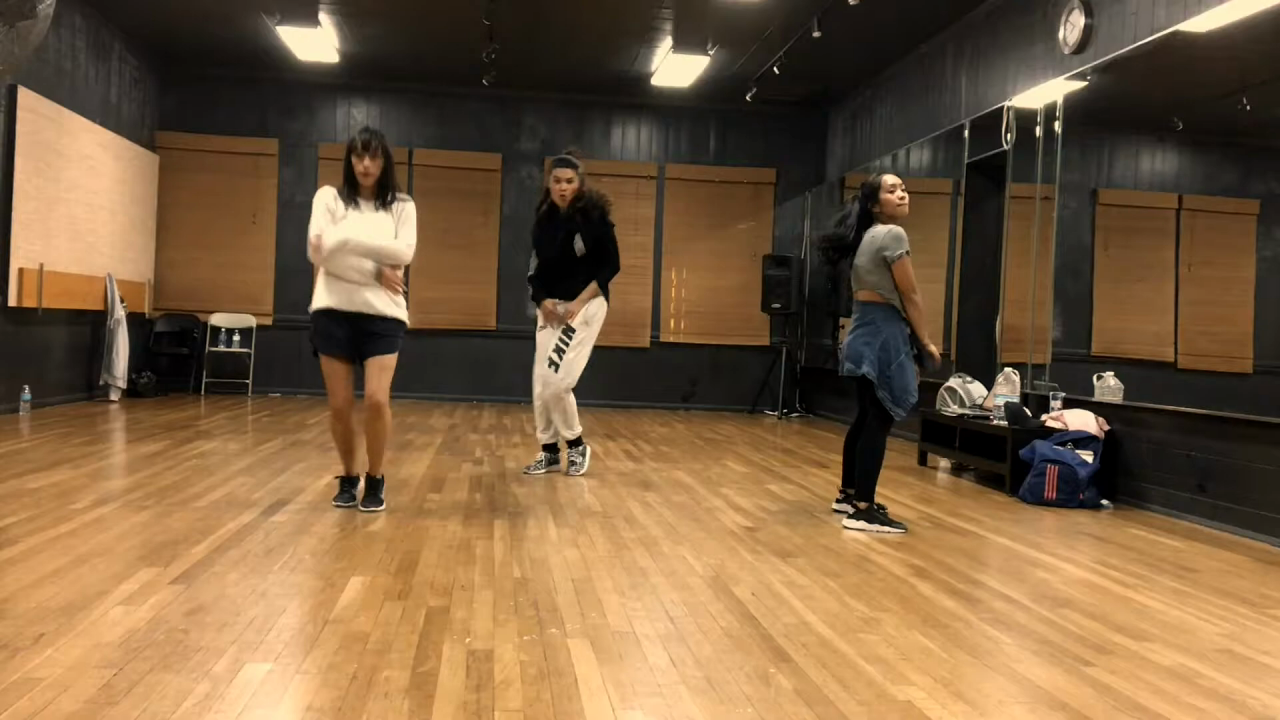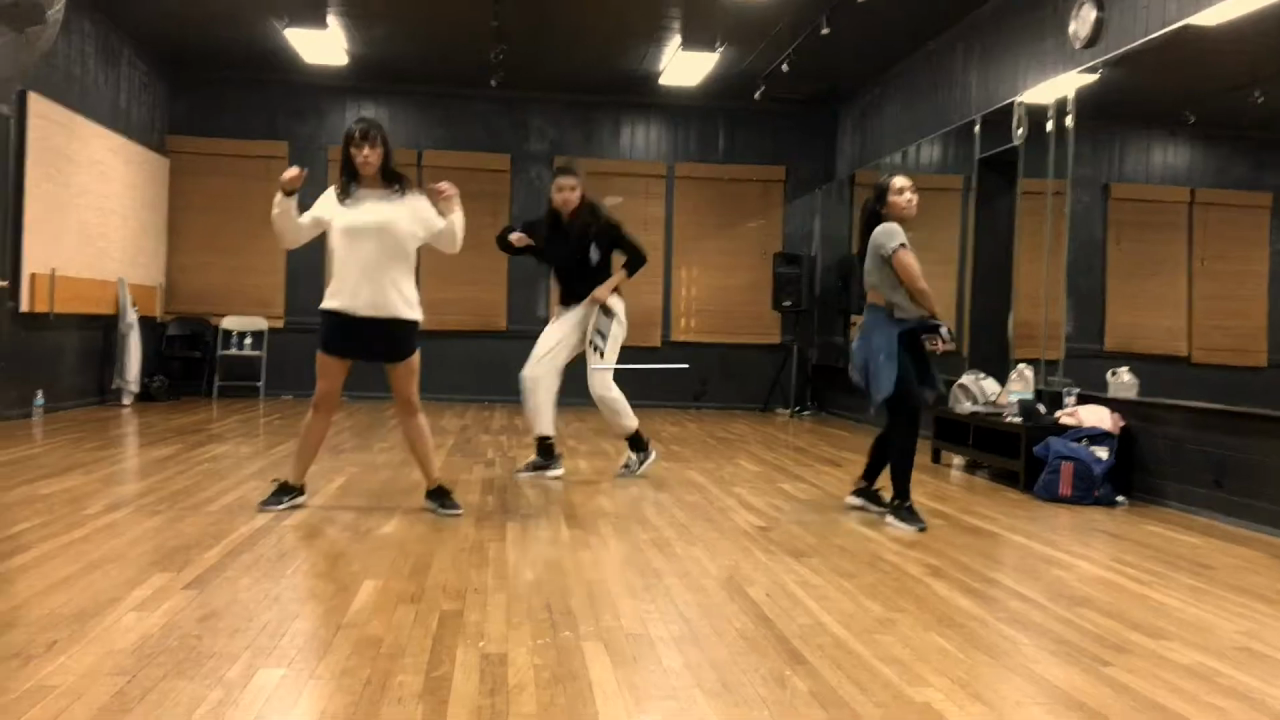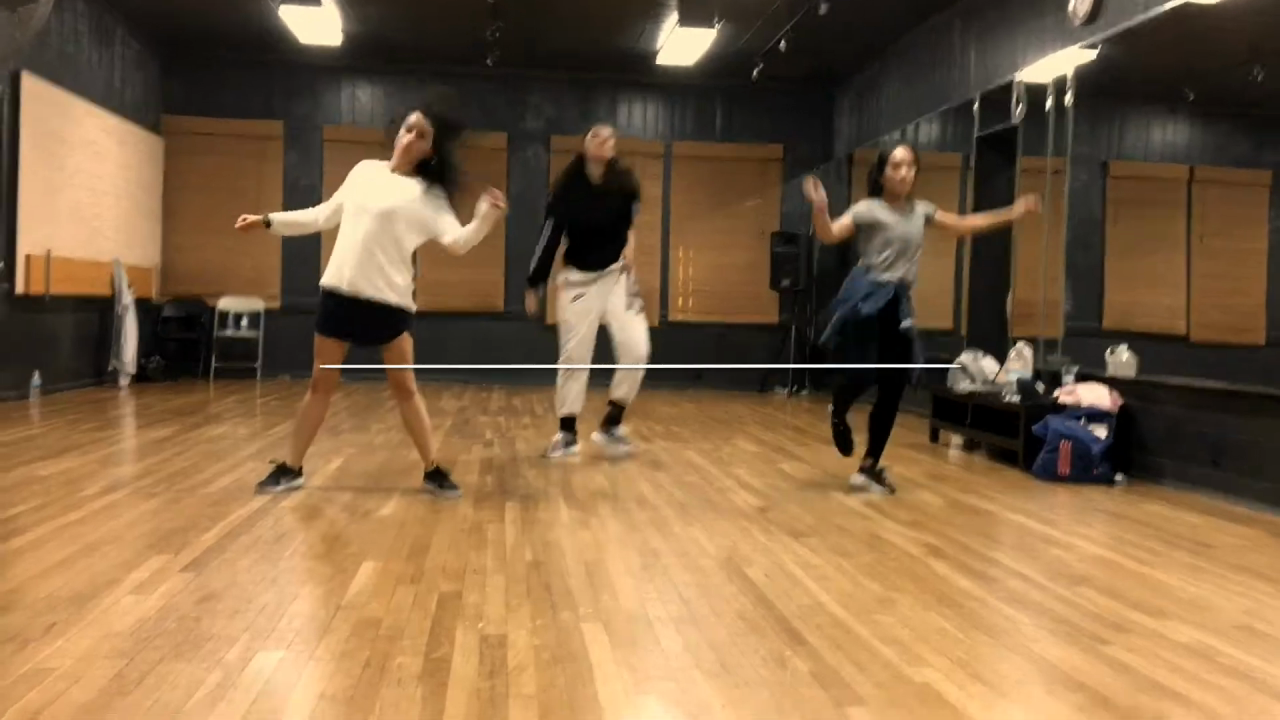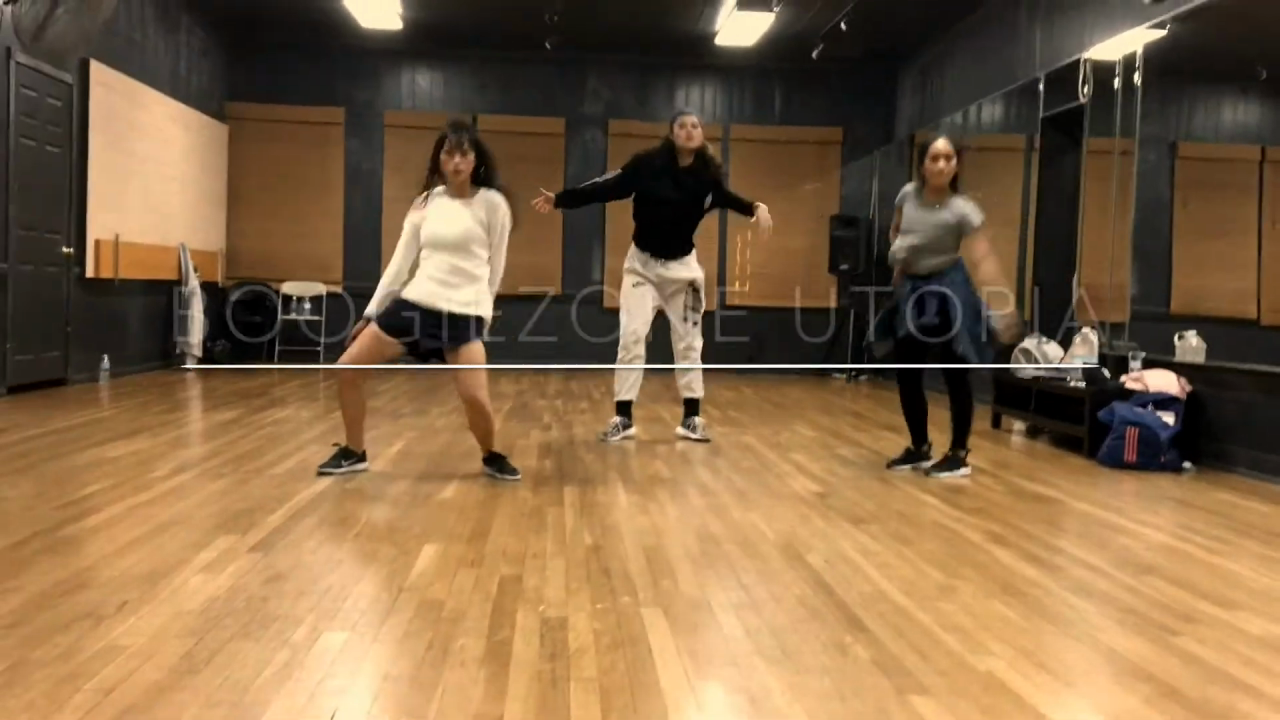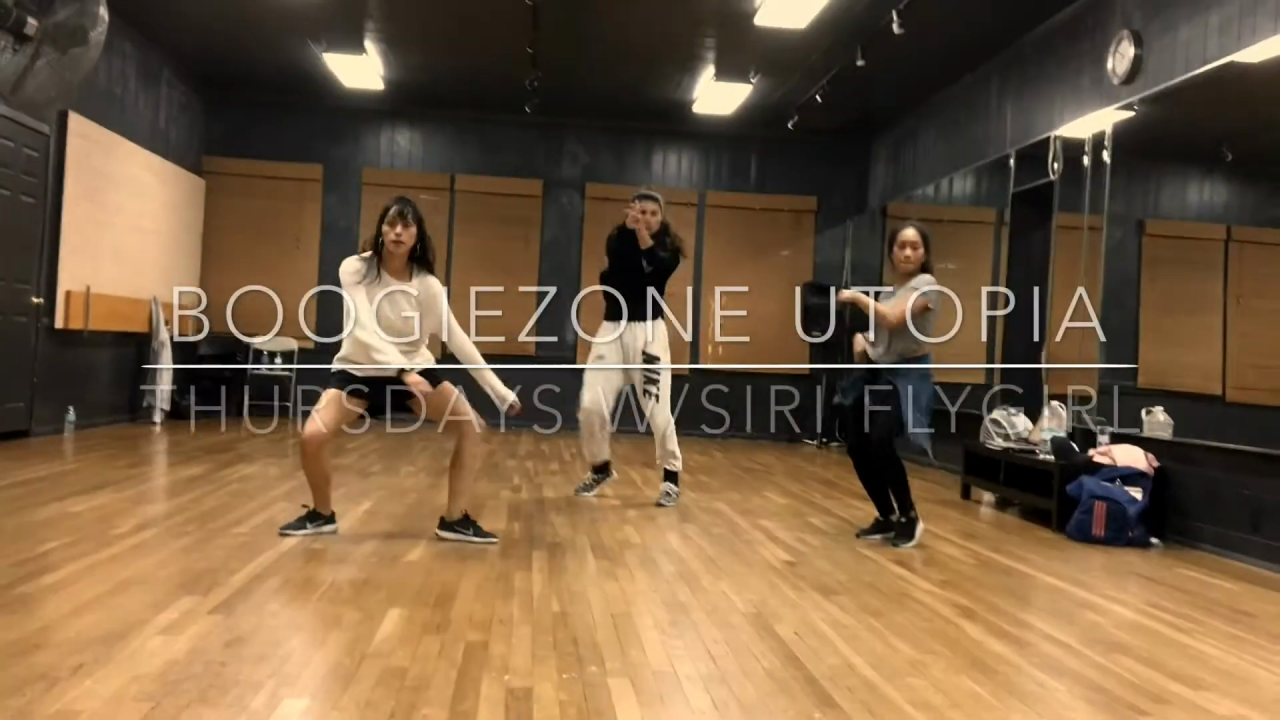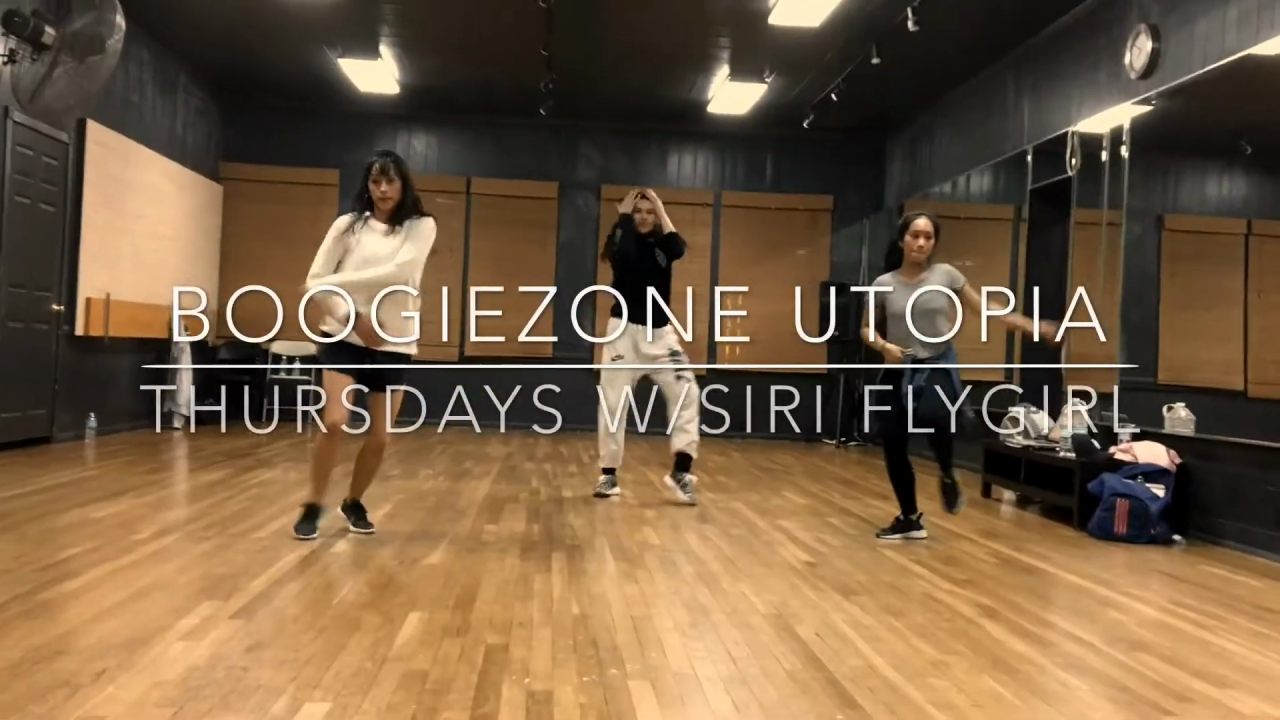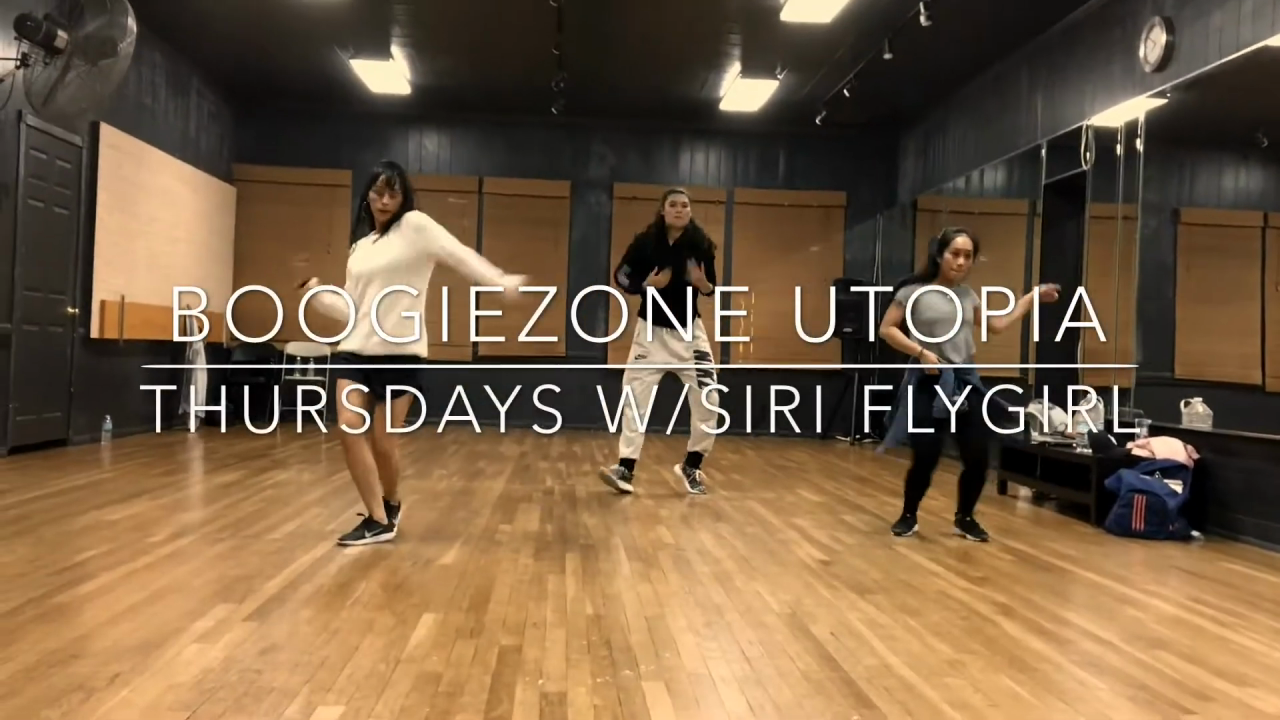
dt=0.4s
person 1, frame 1
left shoulder: (401, 206)
right shoulder: (329, 198)
left elbow: (402, 253)
right elbow: (319, 251)
left wrist: (341, 238)
right wrist: (375, 270)
left hip: (384, 315)
right hip: (333, 312)
left knee: (376, 399)
right knee: (341, 404)
left ankle: (375, 479)
right ankle: (350, 476)
person 1, frame 2
left shoulder: (411, 202)
right shoulder: (337, 197)
left elbow: (451, 244)
right elbow: (292, 238)
left wrist: (453, 210)
right wrist: (286, 195)
left hip: (397, 315)
right hip: (342, 312)
left knee: (409, 404)
right knee: (323, 402)
left ankle: (435, 488)
right ankle: (293, 485)
person 1, frame 3
left shoulder: (427, 195)
right shoulder: (364, 171)
left elbow: (455, 240)
right elbow: (326, 216)
left wrist: (485, 216)
right wrist: (268, 222)
left hip: (387, 300)
right hip: (338, 292)
left knee: (405, 389)
right knee: (321, 384)
left ankle: (433, 472)
right ankle: (290, 469)
person 1, frame 4
left shoulder: (493, 204)
right shoulder: (424, 205)
left elbow: (494, 269)
right elbow: (401, 261)
left wrist: (482, 313)
right wrist: (372, 313)
left hip: (463, 313)
right hip: (413, 306)
left knee: (475, 399)
right knee: (346, 369)
left ankle: (492, 457)
right ankle: (353, 452)
person 1, frame 5
left shoulder: (428, 286)
right shoulder: (356, 269)
left elbow: (457, 338)
right elbow: (363, 329)
left wrist: (499, 390)
right wrist: (404, 372)
left hip: (413, 369)
right hip: (358, 370)
left knee: (471, 428)
right knee: (312, 436)
left ankle: (454, 519)
right ankle: (321, 514)
person 1, frame 6
left shoulder: (422, 227)
right shoulder: (348, 226)
left elbow: (394, 273)
right elbow: (316, 275)
left wrist: (332, 284)
right wrist: (350, 316)
left hip: (394, 345)
right hip: (344, 339)
left knee: (379, 438)
right knee: (335, 423)
left ankle: (354, 502)
right ankle: (313, 506)
person 1, frame 7
left shoulder: (414, 225)
right shoulder: (359, 249)
left elbow: (457, 253)
right elbow: (349, 308)
left wrist: (502, 282)
right wrist: (314, 291)
left hip: (400, 351)
right hip: (354, 349)
left knee: (383, 441)
right knee: (349, 428)
left ankle: (389, 507)
right ankle: (378, 519)
person 2, frame 1
left shoulder: (869, 236)
right shoulder: (892, 234)
right elbow: (909, 295)
left wrist: (913, 336)
right wrist: (926, 341)
left hip: (868, 328)
right hip: (882, 330)
left knee: (868, 417)
right knee: (879, 421)
left ankle: (849, 494)
right ankle: (863, 509)
person 2, frame 2
left shoulder: (897, 237)
right shoulder: (886, 233)
right elbow: (917, 287)
left wrist: (930, 329)
right wrist: (937, 320)
left hip: (906, 333)
right hip: (886, 333)
left knee: (902, 417)
right knee: (908, 414)
left ankle: (864, 488)
right ankle: (901, 503)
person 2, frame 3
left shoulder: (920, 210)
right shoulder: (870, 209)
left elbow: (963, 225)
right elbow: (830, 235)
left wrist: (1010, 214)
right wrist: (820, 207)
left hip: (896, 302)
right hip: (867, 296)
left knee: (892, 387)
right knee: (861, 373)
left ankle: (870, 466)
right ankle: (839, 411)
person 2, frame 4
left shoulder: (965, 210)
right shoulder: (909, 194)
left elbow: (985, 260)
right wrist: (897, 265)
left hip: (946, 294)
right hip: (910, 292)
left knee: (956, 375)
right knee: (906, 376)
left ankle: (958, 454)
right ankle: (919, 448)
person 2, frame 5
left shoulder: (926, 286)
right shoulder: (888, 289)
left elbow: (895, 319)
left wrist: (857, 298)
right wrist: (861, 339)
left hip: (908, 375)
right hip: (876, 374)
left knee: (881, 444)
right knee: (857, 447)
left ankle: (909, 518)
right ankle: (888, 517)
person 2, frame 6
left shoulder: (945, 274)
right shoulder: (883, 285)
left elbow: (980, 308)
right elbow: (868, 329)
left wrist: (1027, 326)
right wrist: (881, 345)
left hip: (937, 366)
right hip: (900, 371)
left knee: (933, 421)
right knee: (893, 446)
left ankle: (948, 478)
right ankle: (910, 519)
person 2, frame 7
left shoulder: (969, 294)
right shoulder: (914, 291)
left elbow: (997, 325)
right elbow: (886, 329)
left wrist: (1032, 298)
right wrist: (919, 351)
left hip: (965, 380)
right hip: (926, 381)
left knee: (977, 454)
right knee: (927, 456)
left ankle: (965, 516)
right ankle: (909, 514)
person 3, frame 1
left shoulder: (594, 216)
right shoulder: (544, 221)
left elbow: (611, 265)
right elbow: (536, 270)
left wrist: (580, 301)
right wrist: (540, 299)
left hip: (586, 305)
right hip: (552, 307)
left knee: (556, 381)
right knee: (542, 384)
left ankle: (577, 446)
right ankle: (549, 451)
person 3, frame 2
left shoulder: (599, 223)
right shoulder: (543, 227)
left elbow: (637, 256)
right elbow: (505, 240)
left wrist: (609, 285)
right wrist: (512, 238)
left hip: (603, 308)
right hip: (568, 311)
left knee: (600, 383)
right knee: (532, 376)
left ankle: (639, 446)
right ankle: (546, 456)
person 3, frame 3
left shoulder: (625, 184)
right shoulder: (568, 188)
right elbow: (551, 236)
left wrist: (630, 247)
right wrist: (535, 285)
left hip: (616, 275)
right hip: (577, 278)
left knee: (636, 346)
right knee: (574, 356)
left ankle: (611, 424)
right ankle: (567, 433)
person 3, frame 4
left shoulder: (709, 175)
right shoulder: (648, 164)
left elbow: (728, 200)
right elbow: (610, 185)
left wrist: (756, 208)
right wrist: (561, 198)
left hip: (682, 266)
right hip: (641, 262)
left knee: (688, 341)
right knee: (631, 337)
left ankle: (691, 417)
right ankle: (622, 417)
person 3, frame 5
left shoulder: (669, 248)
right shoulder: (621, 241)
left elbow: (658, 265)
right elbow: (613, 249)
left wrist: (646, 237)
right wrist: (628, 226)
left hip: (648, 331)
right hip: (611, 330)
left knee: (657, 409)
right knee: (591, 405)
left ankle: (670, 480)
right ankle: (600, 469)
person 3, frame 6
left shoulder: (664, 242)
right shoulder: (619, 244)
left elbow: (675, 250)
right elbow: (624, 259)
left wrist: (661, 210)
right wrist: (622, 216)
left hip: (660, 332)
right hip: (624, 330)
left knee: (688, 396)
right knee: (613, 405)
left ankle: (681, 471)
right ankle: (608, 475)
person 3, frame 7
left shoulder: (700, 246)
right shoulder: (645, 243)
left elbow: (711, 290)
right elbow: (622, 279)
left wrist: (702, 284)
right wrist: (648, 285)
left hip: (688, 330)
right hip: (651, 331)
left knee: (706, 400)
right knee: (636, 397)
left ankle: (691, 466)
right ankle: (624, 468)
